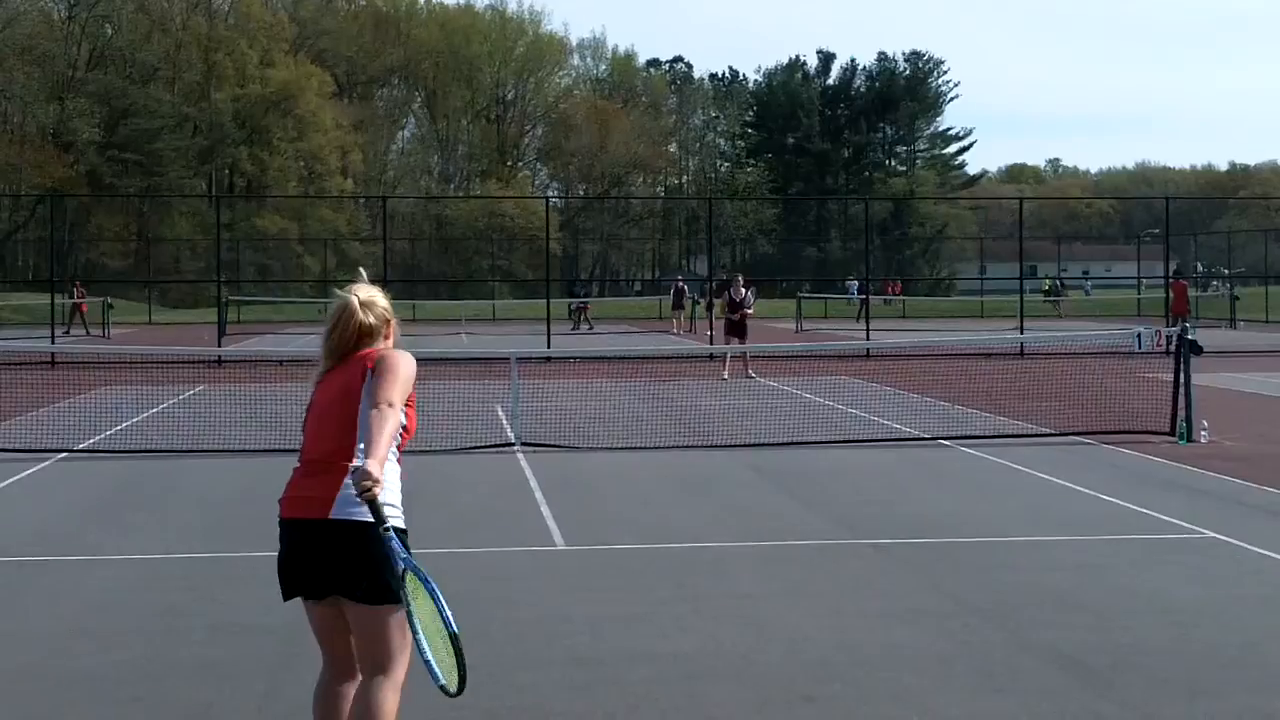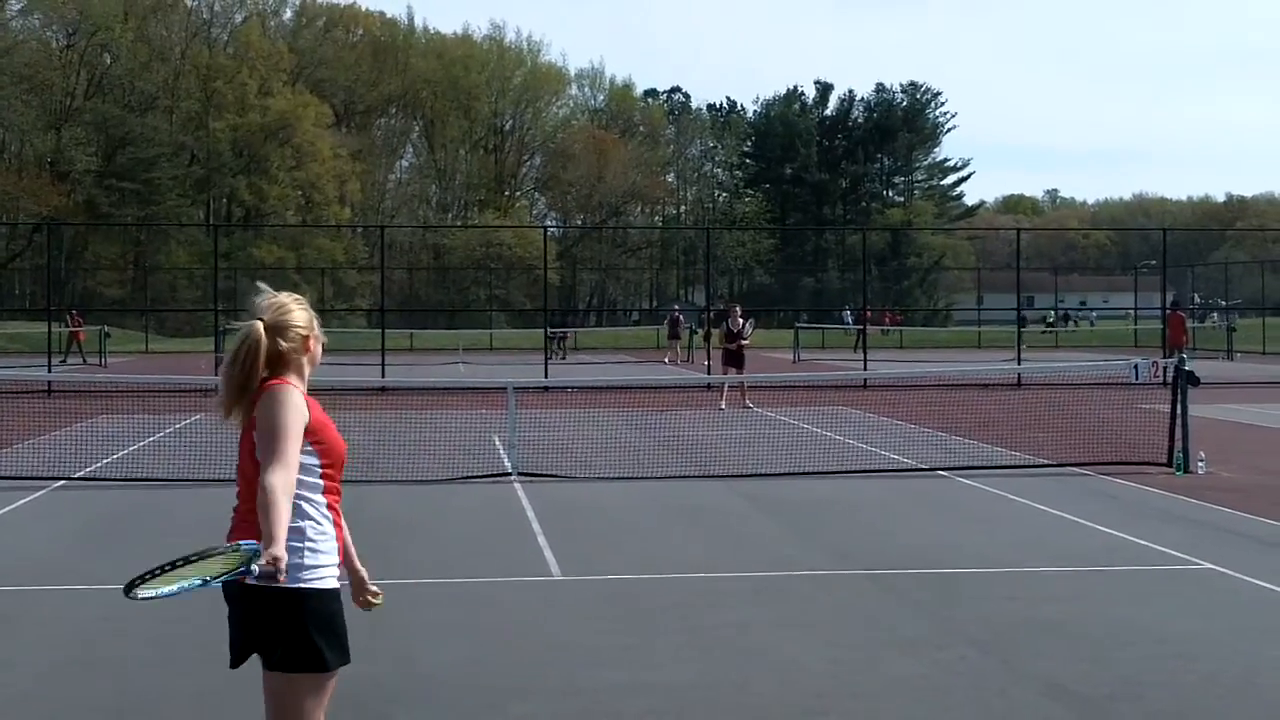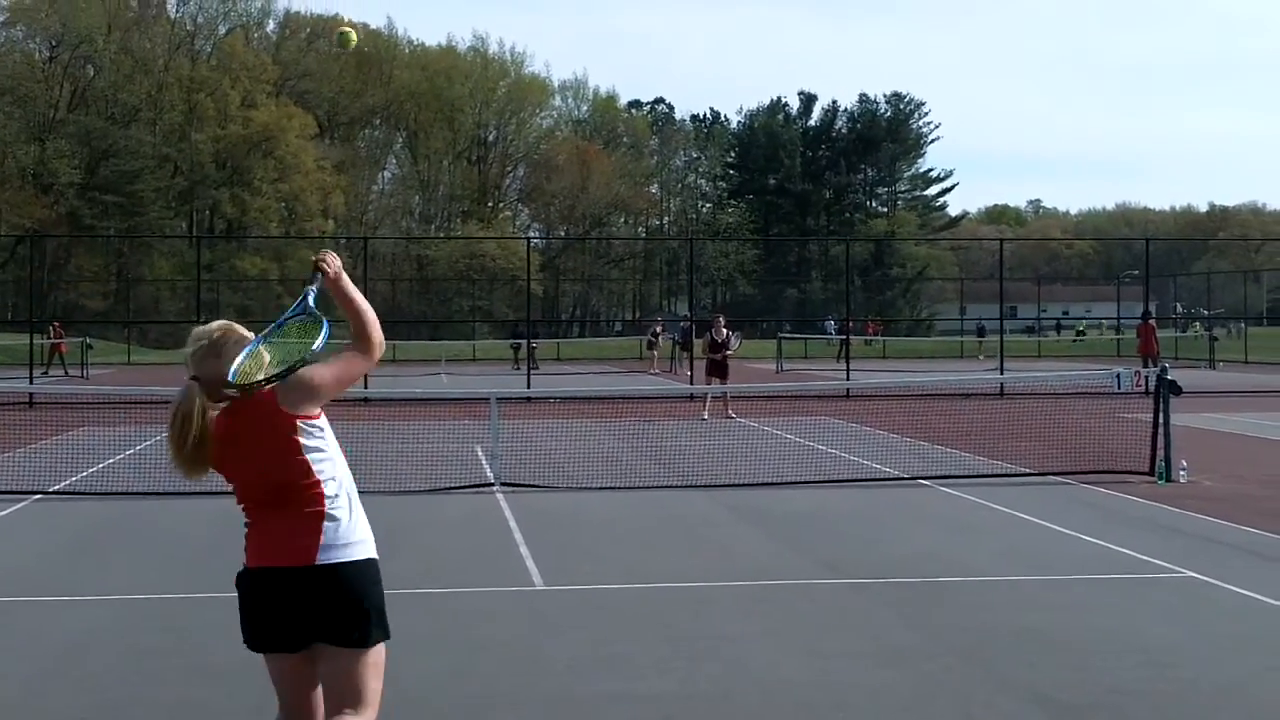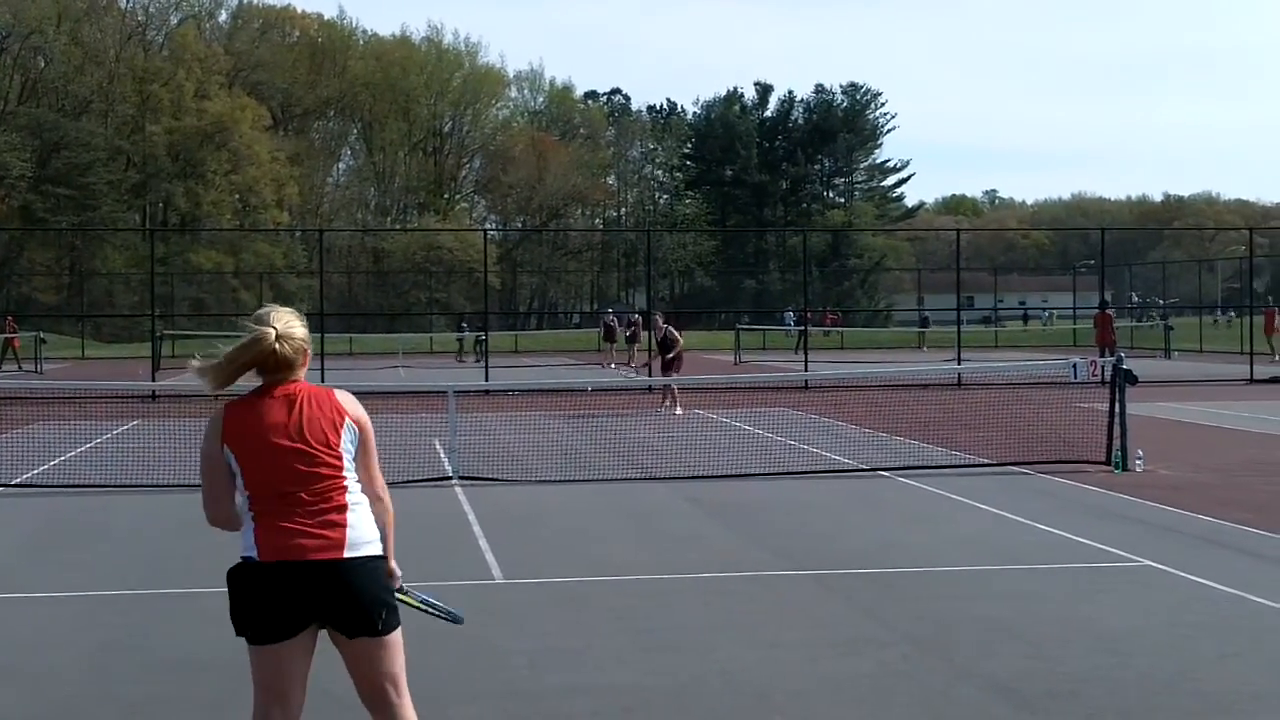
dt=1s
person 1, frame 1
left shoulder: (330, 375)
right shoulder: (394, 361)
right elbow: (384, 408)
right wrist: (374, 462)
left hip: (302, 520)
right hip: (360, 522)
left knee: (341, 667)
right knee: (387, 671)
person 1, frame 2
left shoulder: (281, 397)
right shoulder: (283, 397)
left elbow: (314, 502)
right elbow: (277, 478)
left wrist: (355, 569)
right wrist: (274, 543)
left hip: (263, 584)
right hip: (294, 581)
person 1, frame 3
left shoulder: (214, 439)
right shoulder: (288, 399)
right elbow: (370, 347)
right wrist: (340, 282)
left hip: (268, 578)
right hip: (338, 568)
person 1, frame 4
left shoulder: (225, 422)
right shoulder: (344, 404)
left elbow: (219, 515)
right elbow: (375, 491)
right wrist: (388, 556)
left hip: (273, 572)
right hip: (353, 562)
